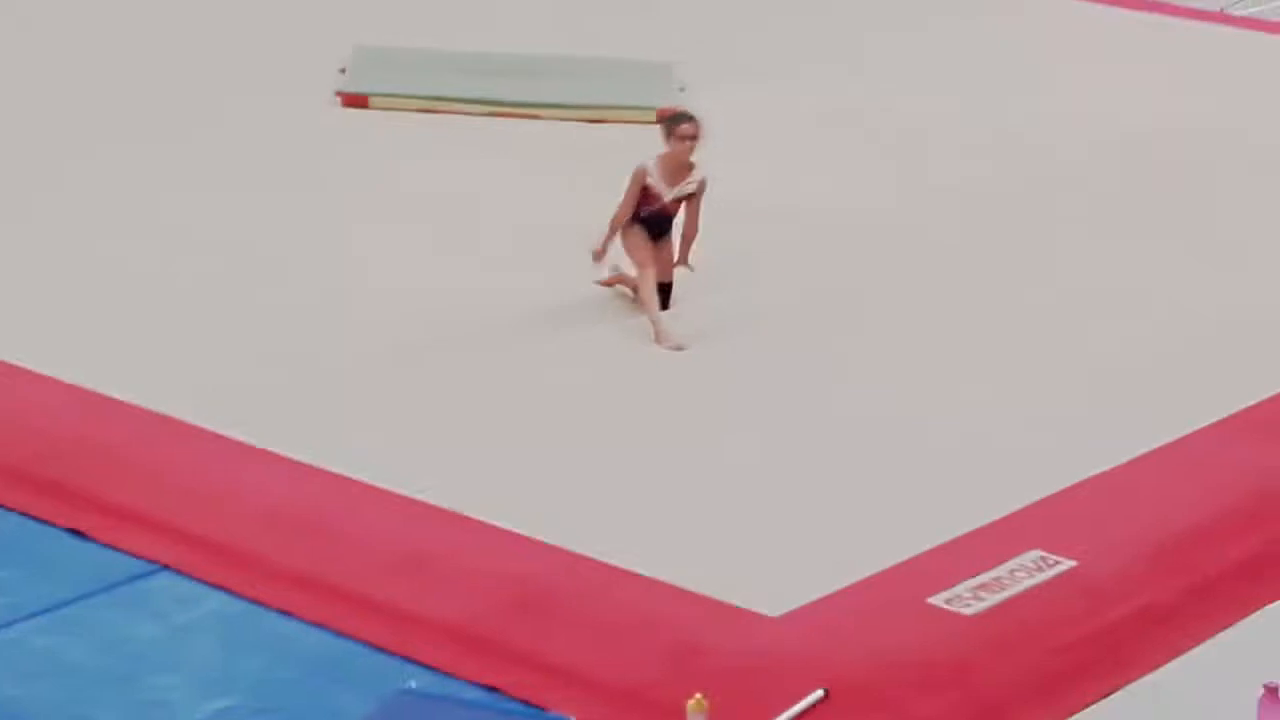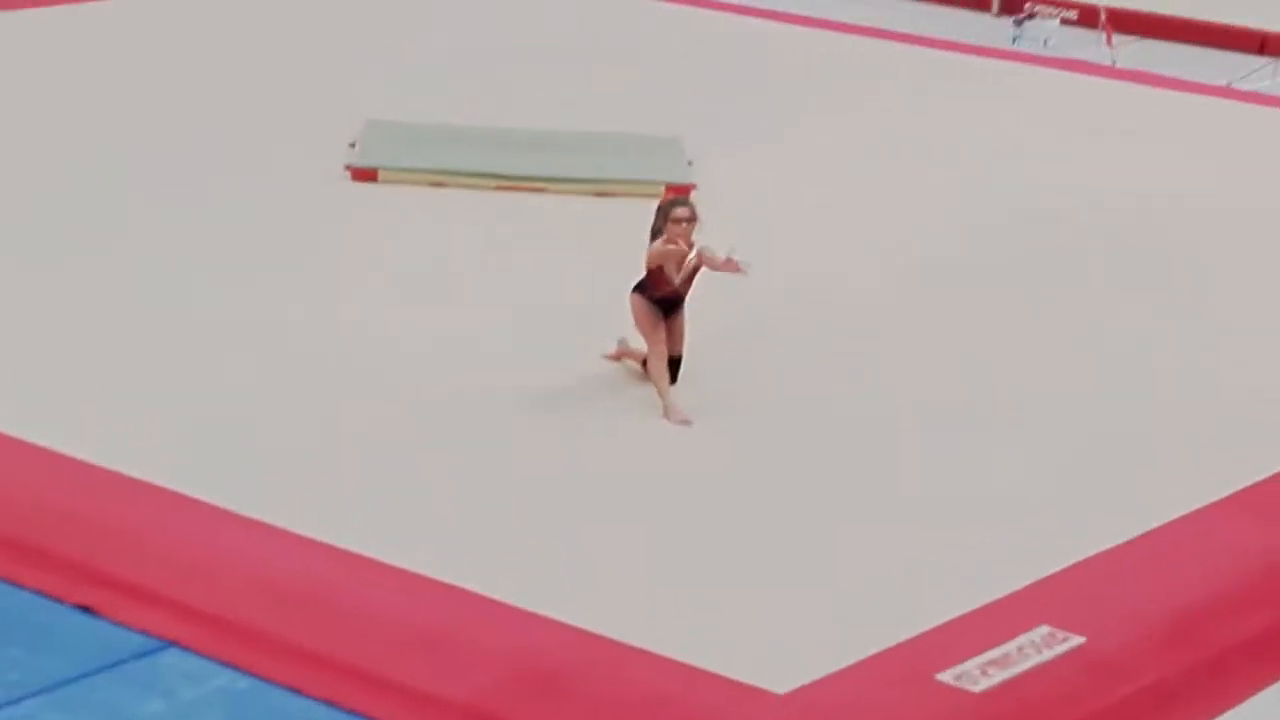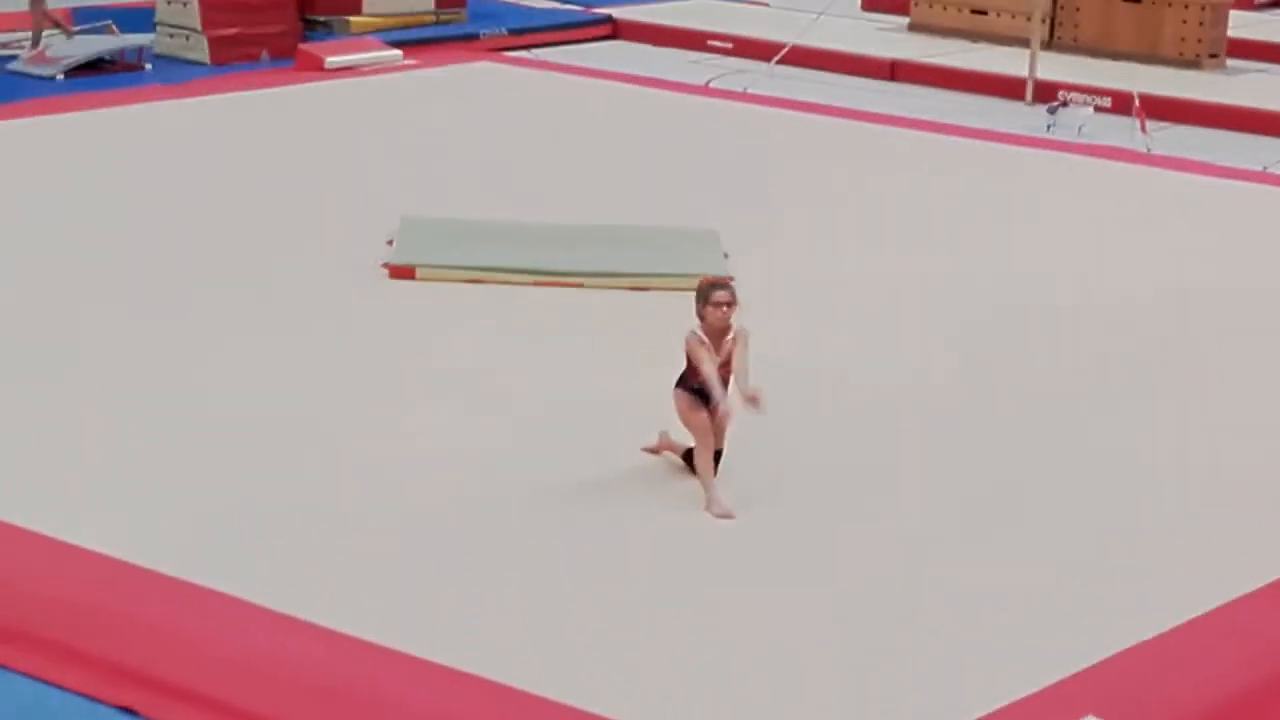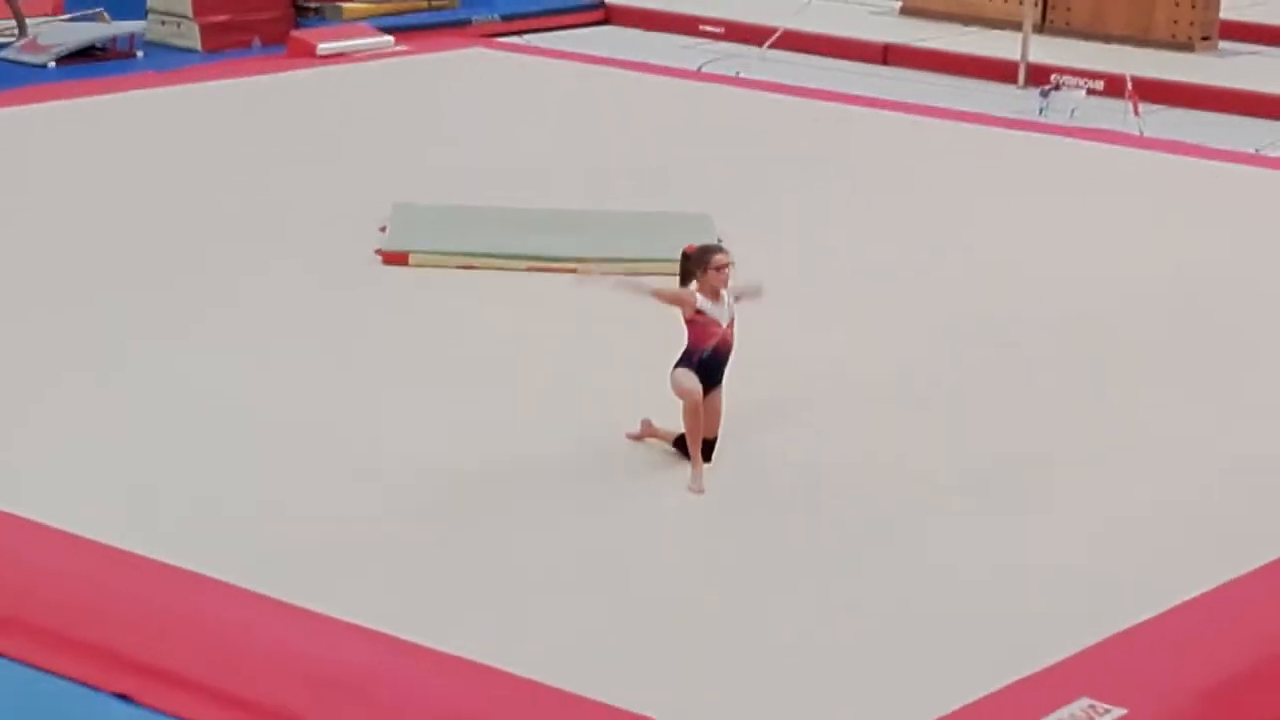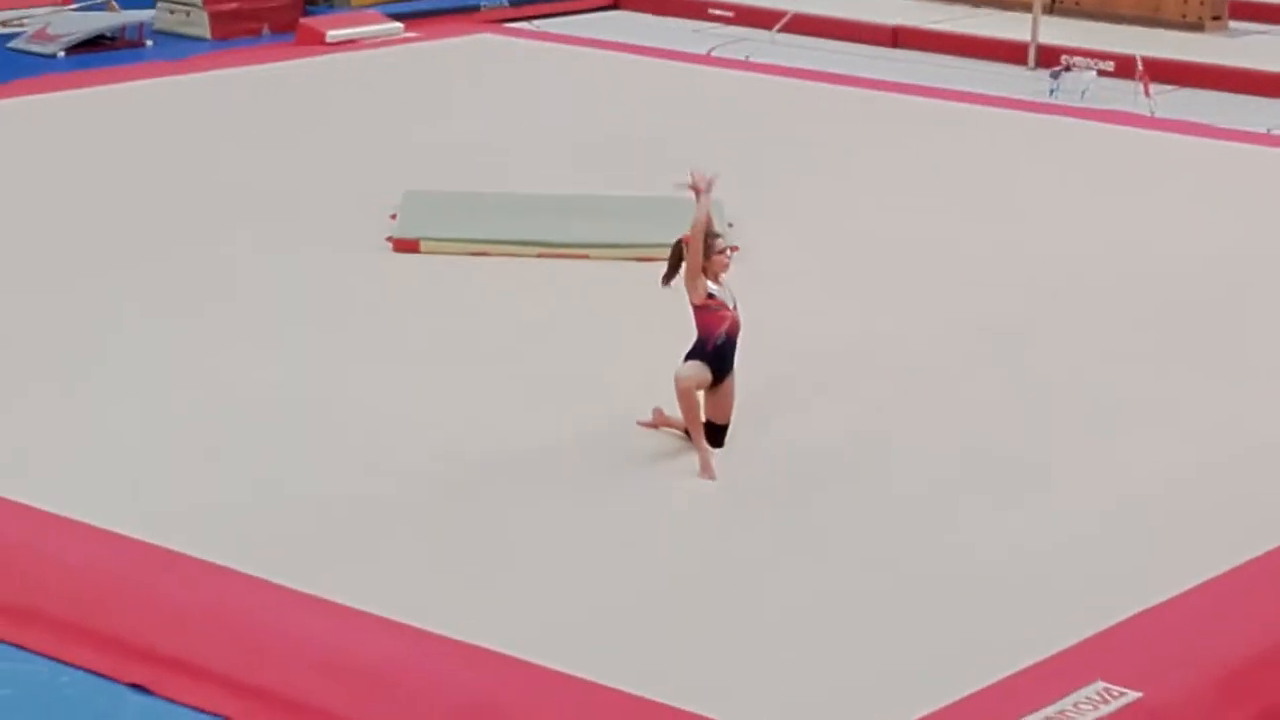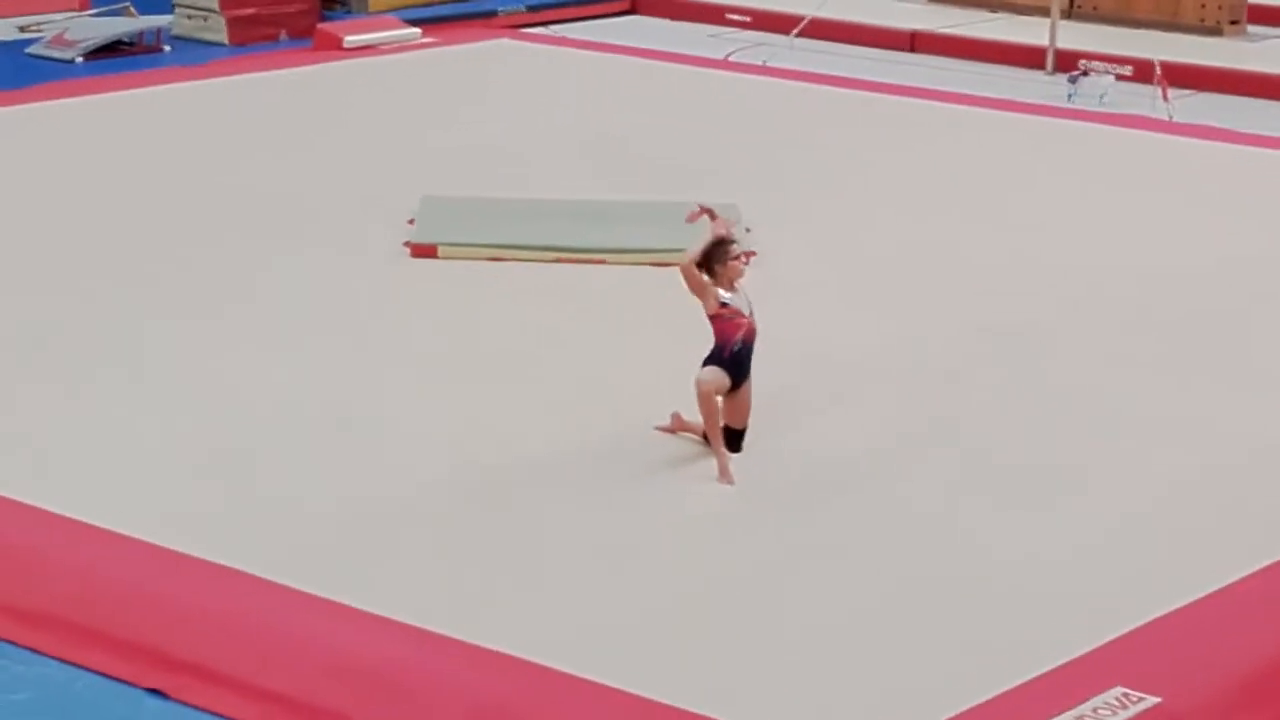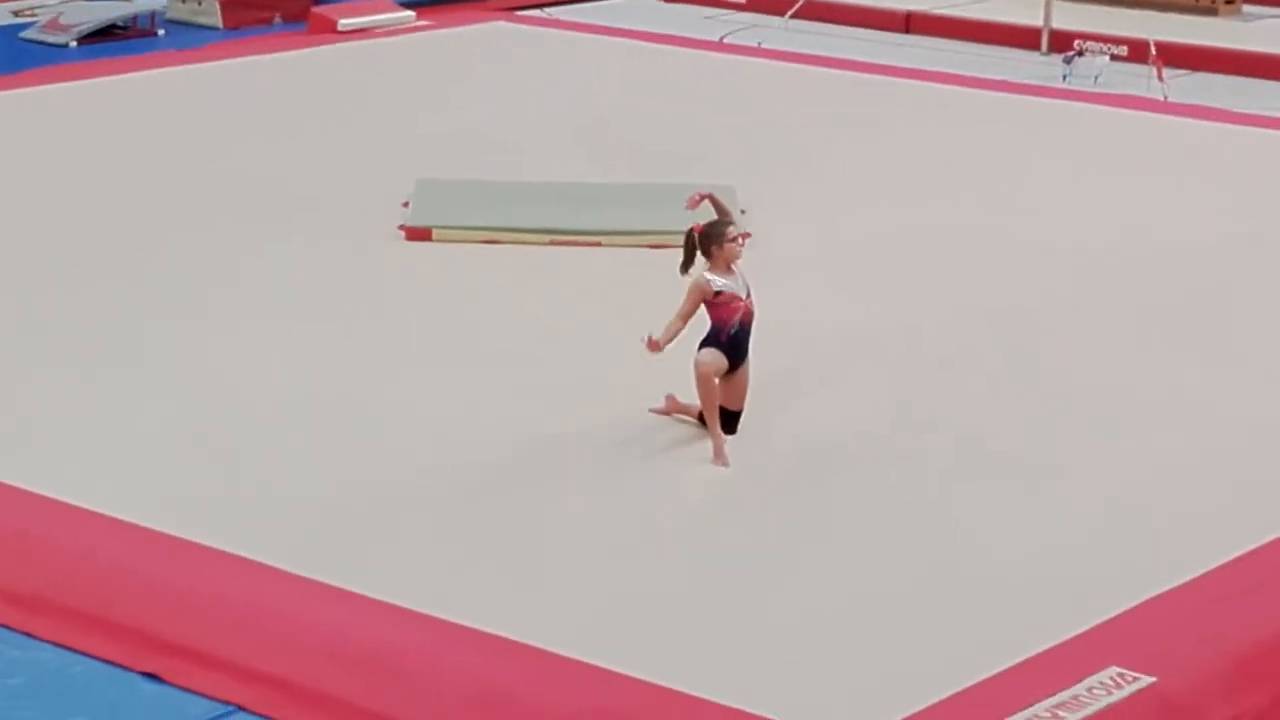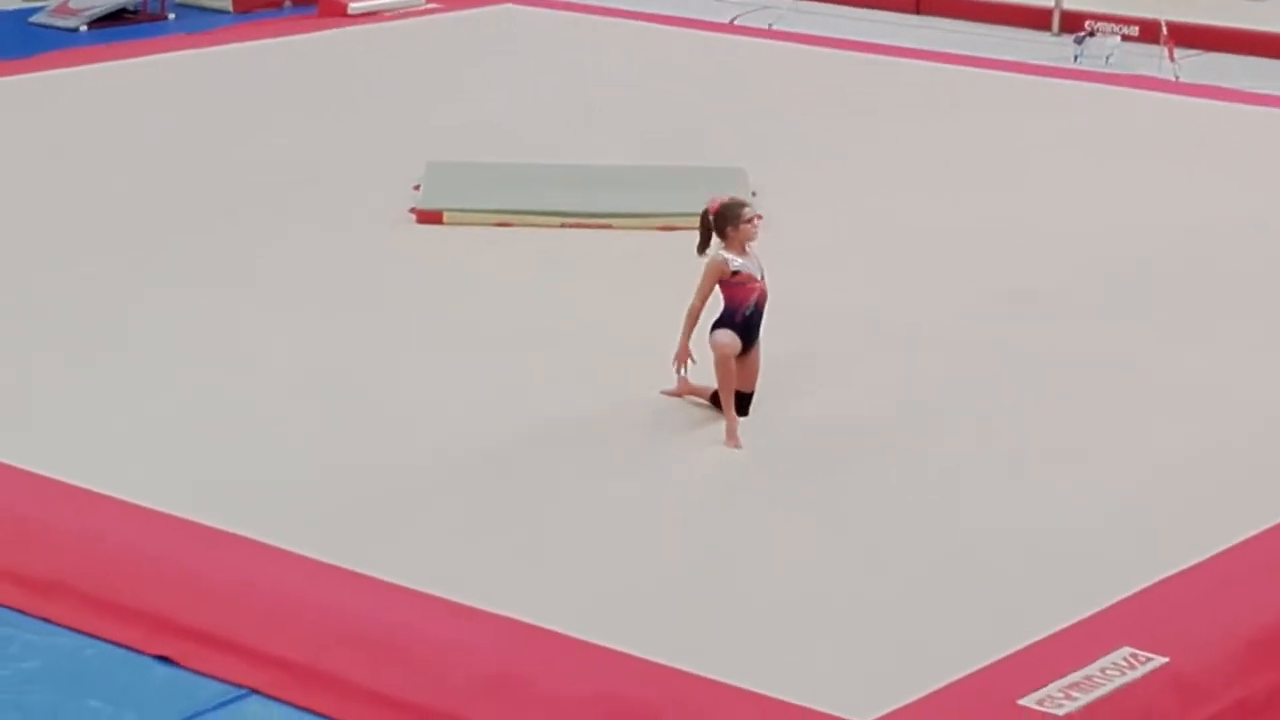
dt=0.4s
person 1, frame 1
left shoulder: (698, 179)
right shoulder: (646, 170)
left elbow: (691, 223)
right elbow: (624, 209)
left wrist: (683, 255)
right wrist: (604, 245)
left hip: (662, 229)
right hip: (636, 224)
left knee: (663, 301)
right knee: (648, 268)
left ankle: (620, 277)
right ankle: (659, 329)
person 1, frame 2
left shoulder: (699, 252)
right shoulder: (656, 251)
left elbow: (712, 261)
right elbow: (668, 254)
left wrist: (723, 265)
right wrist: (677, 251)
left hip: (674, 304)
right hip: (646, 300)
left knee: (671, 373)
right knee: (658, 346)
left ankle: (627, 351)
right ankle: (669, 405)
person 1, frame 3
left shoulder: (739, 334)
right shoulder: (693, 338)
left elbow: (740, 363)
right elbow: (707, 369)
left wrist: (745, 389)
right wrist: (720, 400)
left hip: (717, 394)
right hip: (689, 393)
left knee: (712, 464)
right knee: (704, 436)
left ankle: (667, 443)
right ankle: (712, 497)
person 1, frame 4
left shoulder: (727, 296)
right shoulder: (690, 299)
left elbow: (742, 291)
right elbow: (654, 292)
left wrist: (753, 289)
right wrist: (620, 281)
left hip: (715, 376)
right hip: (688, 369)
left knee: (706, 449)
right knee: (693, 395)
left ankle: (652, 431)
right ankle: (696, 469)
person 1, frame 5
left shoulder: (719, 279)
right shoulder: (697, 284)
left elbow: (709, 232)
right elbow: (697, 235)
left wrist: (704, 193)
right wrist: (701, 194)
left hip: (725, 364)
right hip: (702, 360)
left knee: (717, 437)
right knee: (684, 381)
left ankle: (665, 419)
right ankle: (701, 449)
person 1, frame 6
left shoulder: (735, 284)
right shoulder: (710, 294)
left elbow: (725, 239)
right elbow: (686, 263)
left wrist: (711, 214)
right wrist: (711, 234)
left hip: (742, 367)
right hip: (720, 364)
left knee: (734, 441)
right knee: (704, 384)
left ankle: (682, 423)
right ankle: (720, 455)
person 1, frame 7
left shoulder: (733, 267)
right shoulder: (704, 282)
left elbow: (728, 221)
right elbow: (680, 320)
left wrist: (710, 197)
right wrist: (661, 342)
left hip: (740, 350)
right hip: (717, 346)
left knee: (730, 423)
right knee: (704, 366)
left ankle: (677, 406)
right ankle: (717, 438)
person 1, frame 8
left shoulder: (748, 250)
right shoulder: (720, 261)
right elbow: (697, 303)
left wrist: (729, 205)
right wrist: (683, 344)
left hip: (751, 332)
right hip: (729, 328)
left knee: (742, 405)
right knee: (723, 348)
left ankle: (689, 387)
right ankle: (730, 422)
